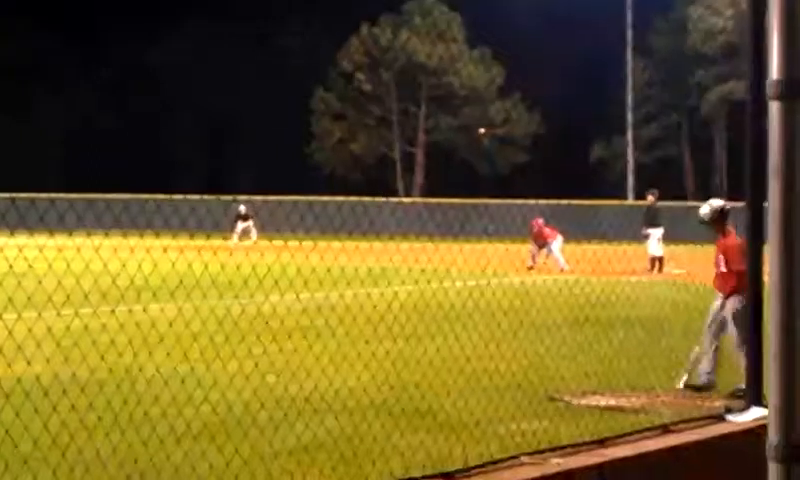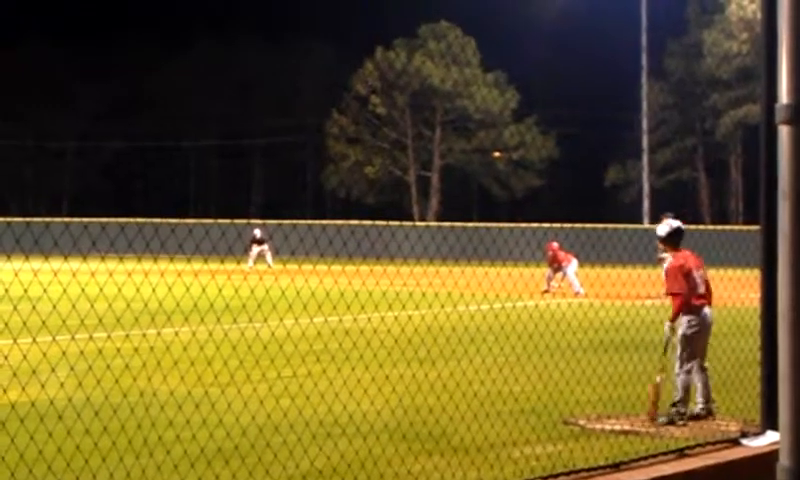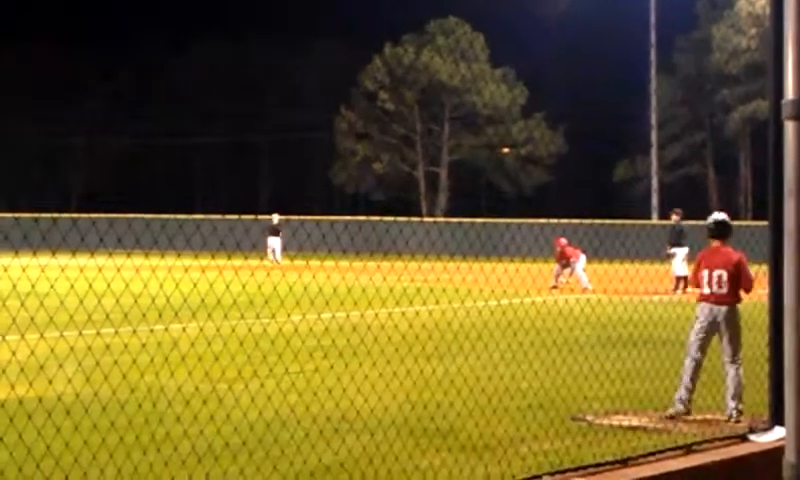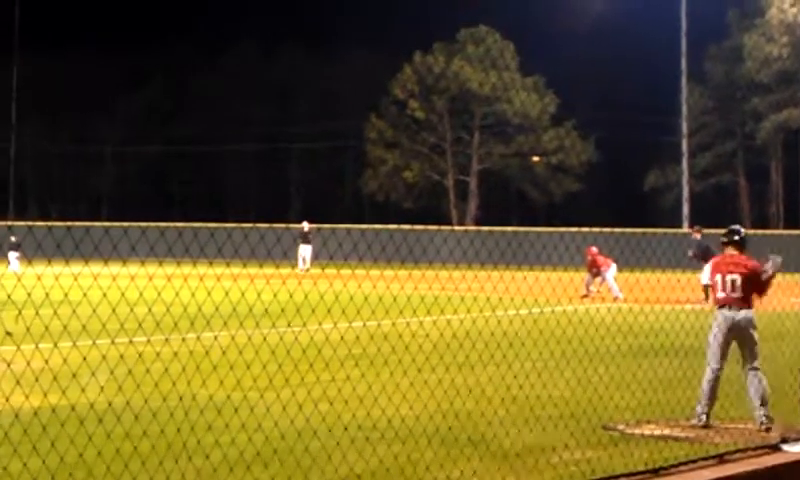
dt=1s
person 1, frame 1
left shoulder: (733, 242)
right shoulder: (721, 239)
left elbow: (739, 275)
left wrist: (724, 298)
left hip: (735, 298)
right hip: (723, 297)
left knee: (741, 342)
right knee: (710, 336)
right ankle: (706, 378)
person 1, frame 2
left shoulder: (674, 265)
right shoulder: (693, 257)
left elbow: (681, 297)
right elbow: (707, 287)
left wrist: (671, 321)
left hip: (691, 316)
right hip: (705, 313)
left knee: (683, 365)
right knee: (699, 363)
left ankle: (678, 412)
right ankle: (704, 407)
person 1, frame 3
left shoulder: (701, 257)
right shoulder: (736, 258)
right elbow: (747, 287)
right wrist: (746, 274)
left hip: (705, 309)
right hip: (728, 311)
left knee: (693, 358)
right knee: (733, 362)
left ankle: (682, 404)
right ankle: (734, 410)
person 1, frame 4
left shoulder: (716, 263)
right shoulder: (752, 265)
right elbow: (760, 291)
right wrist: (770, 272)
left hip: (722, 316)
right hip: (745, 316)
left knee: (713, 368)
right knee: (753, 369)
left ankle: (702, 416)
right ankle: (763, 418)
